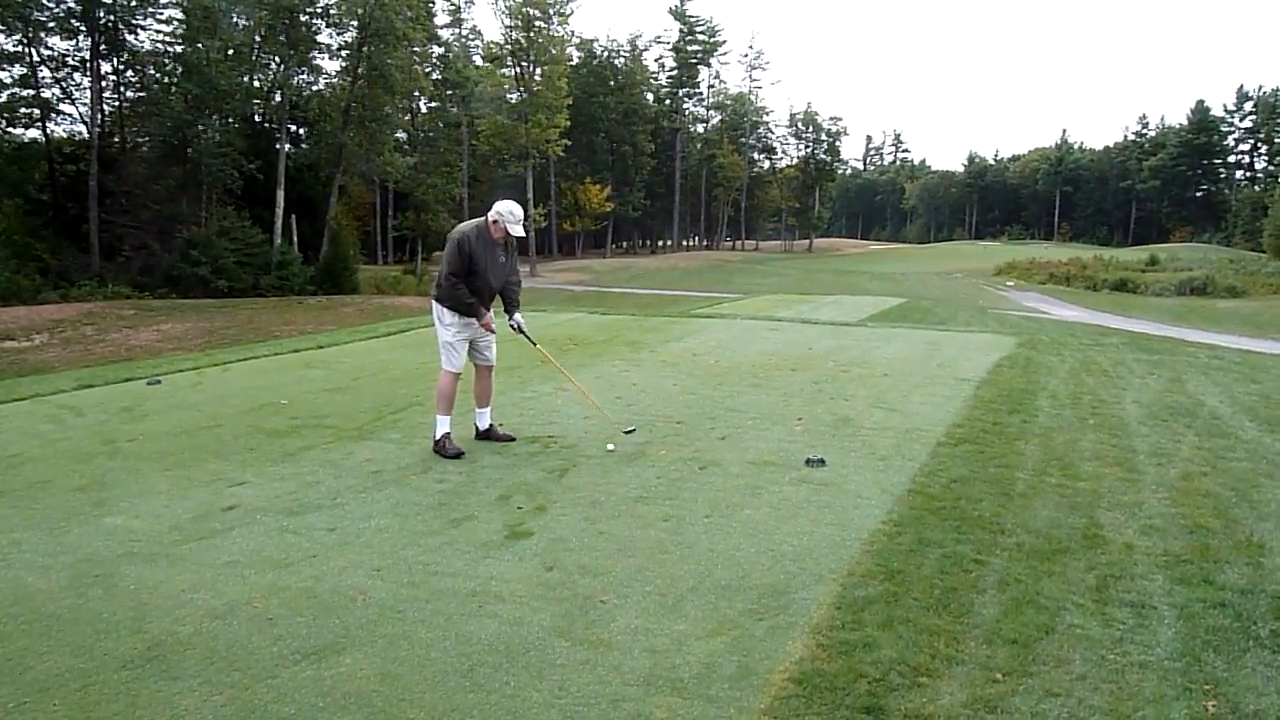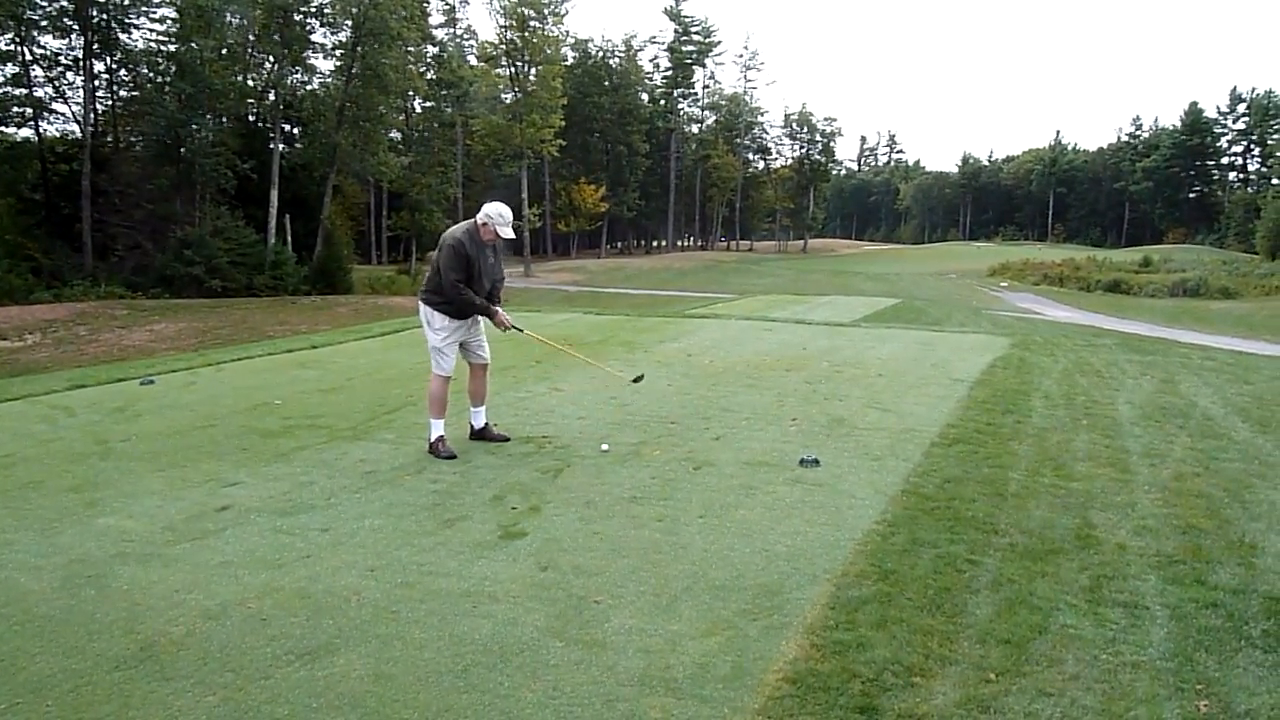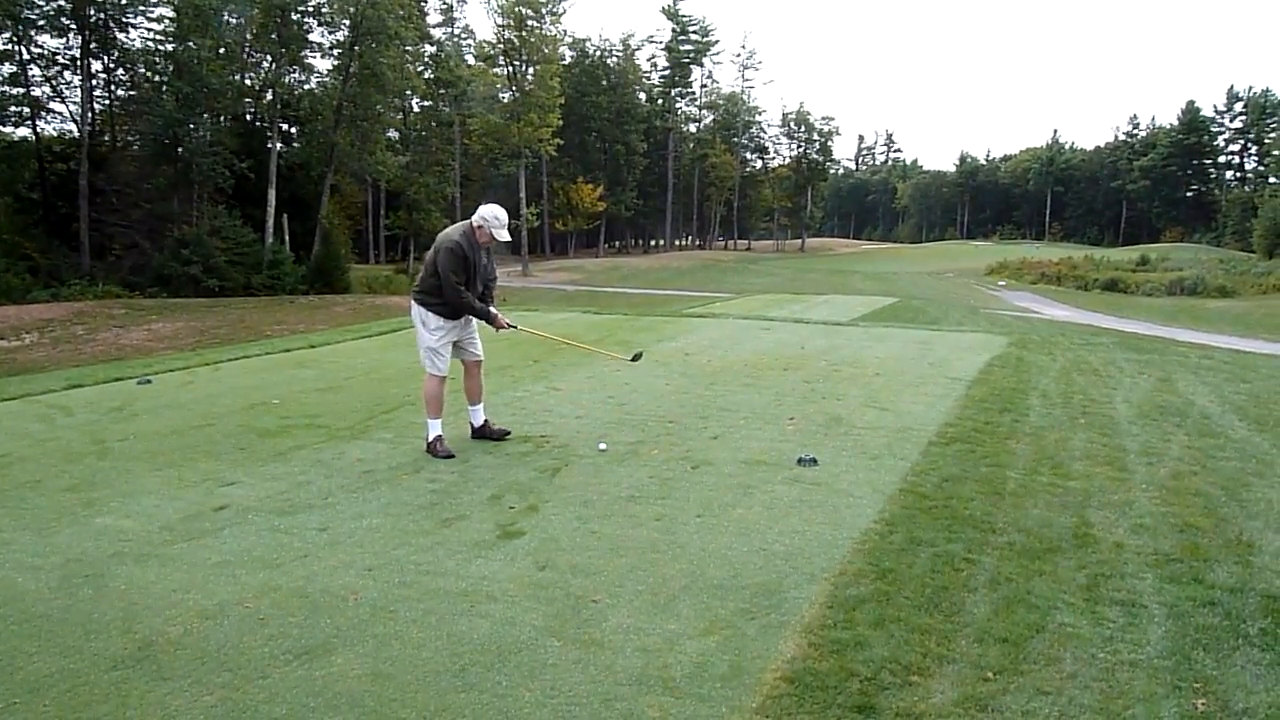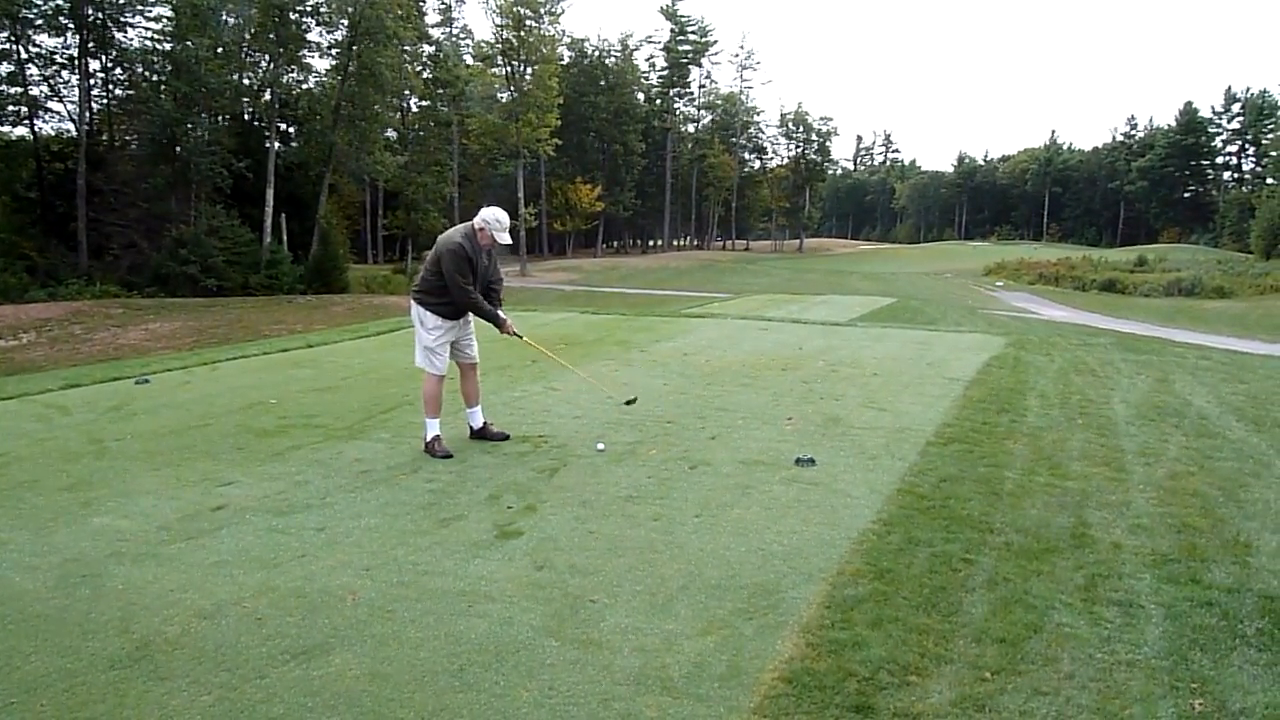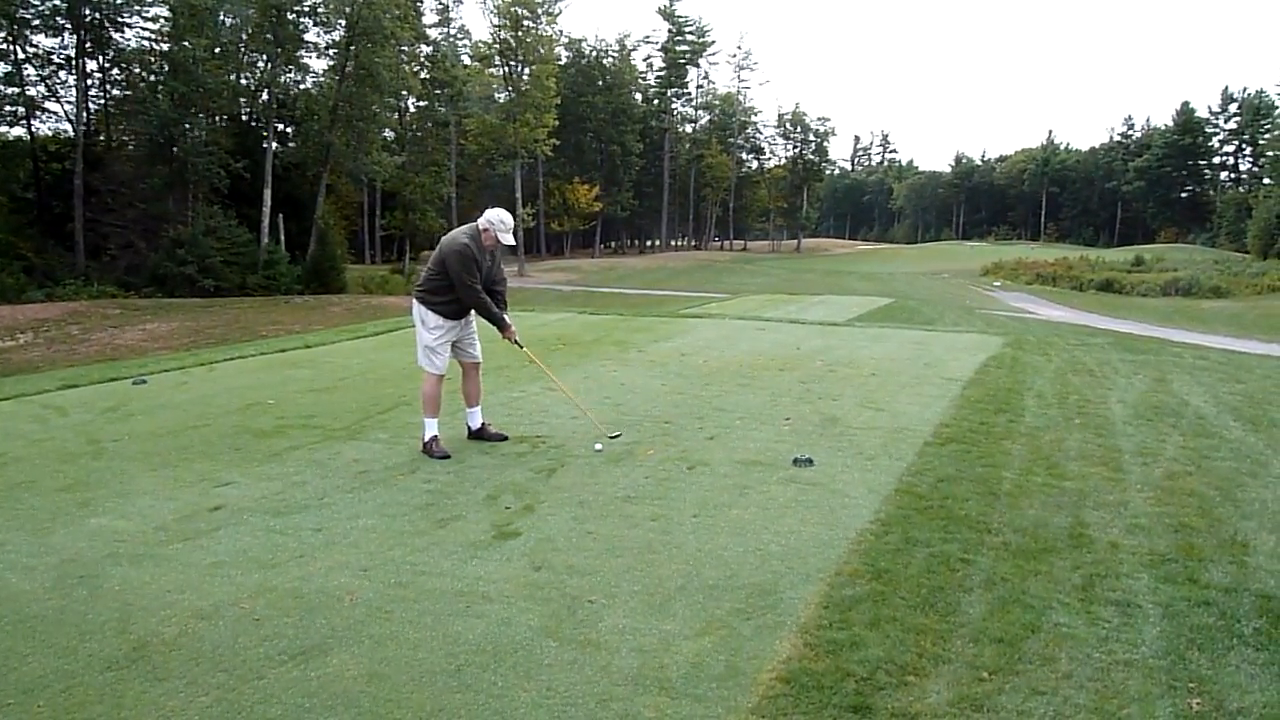
dt=0.2s
person 1, frame 1
left shoulder: (507, 241)
right shoulder: (463, 237)
left elbow: (511, 278)
right elbow: (450, 281)
left wrist: (513, 310)
right wrist: (479, 312)
left hip: (482, 313)
right hip: (453, 311)
left knee: (486, 367)
right knee: (452, 369)
left ankle: (484, 426)
right ankle: (442, 435)
person 1, frame 2
left shoulder: (491, 240)
right shoulder: (456, 242)
left elbow: (496, 277)
right elbow: (455, 289)
left wrist: (495, 306)
right wrist: (490, 312)
left hip: (469, 313)
right hip: (441, 311)
left knee: (480, 364)
right knee: (443, 372)
left ankle: (479, 425)
right ankle: (436, 437)
person 1, frame 3
left shoulder: (483, 241)
right shoulder: (452, 244)
left elbow: (488, 277)
right elbow: (455, 293)
left wrist: (490, 306)
right wrist: (488, 316)
left hip: (462, 312)
right hip: (434, 312)
left knee: (474, 363)
right knee: (437, 372)
left ankle: (479, 423)
right ankle: (434, 437)
person 1, frame 4
left shoulder: (484, 243)
right shoulder: (454, 246)
left elbow: (493, 279)
right elbow: (465, 294)
left wrist: (498, 311)
right wrist: (497, 320)
left hip: (460, 313)
right hip: (433, 312)
left knee: (470, 365)
right knee: (435, 372)
left ankle: (477, 424)
right ankle: (432, 436)
person 1, frame 5
left shoulder: (489, 244)
right shoulder: (460, 247)
left elbow: (497, 281)
right elbow: (473, 294)
left wrist: (503, 314)
right wrist: (501, 324)
left hip: (462, 312)
right hip: (434, 311)
left knee: (472, 365)
right knee: (435, 371)
left ankle: (476, 425)
right ankle: (430, 437)
